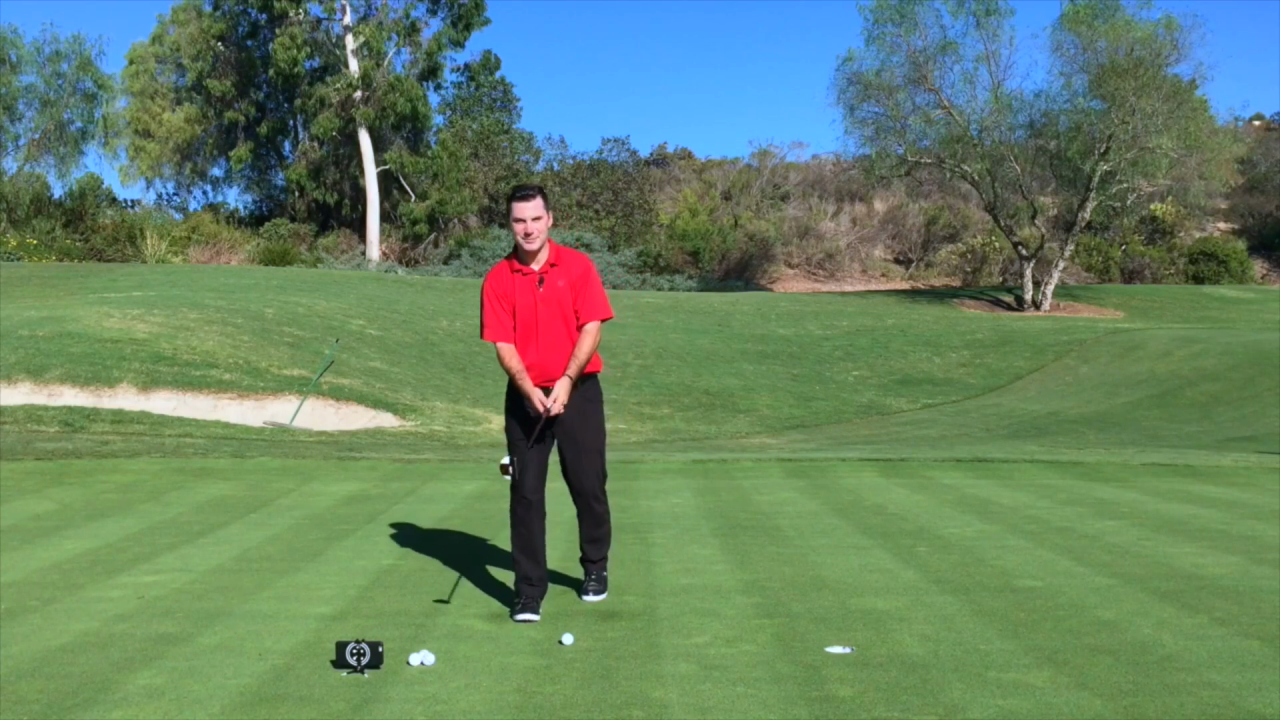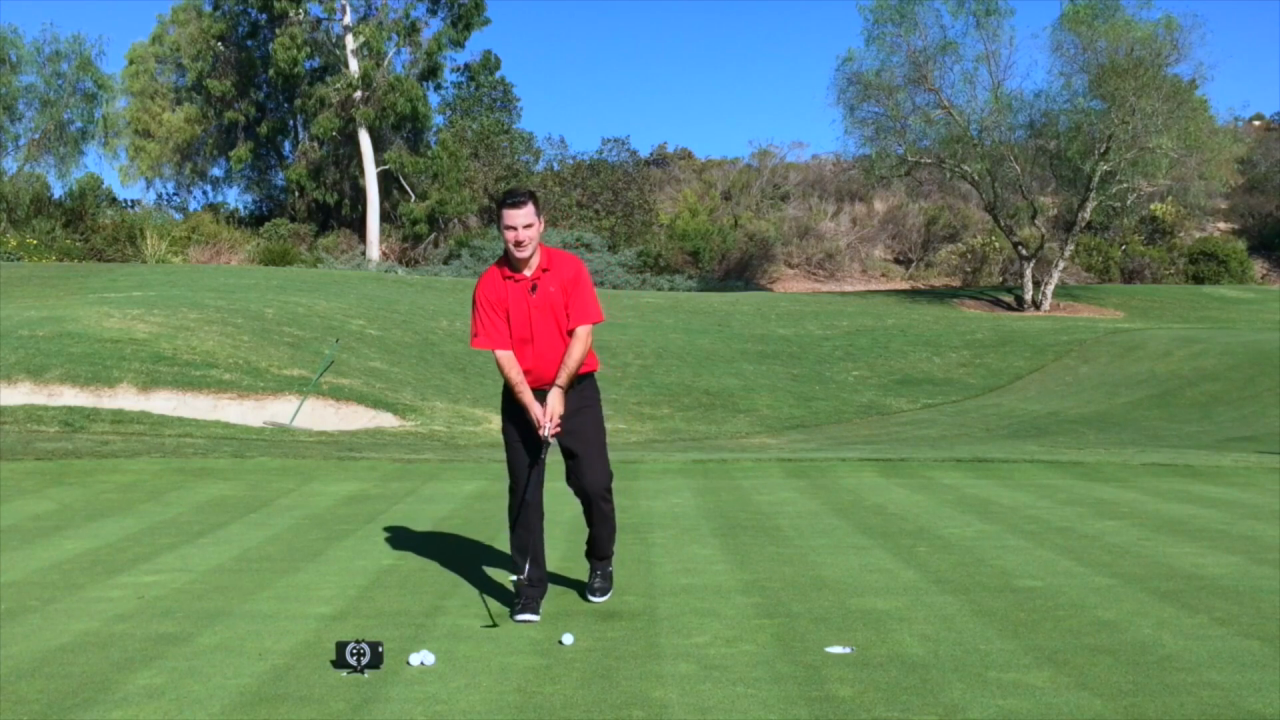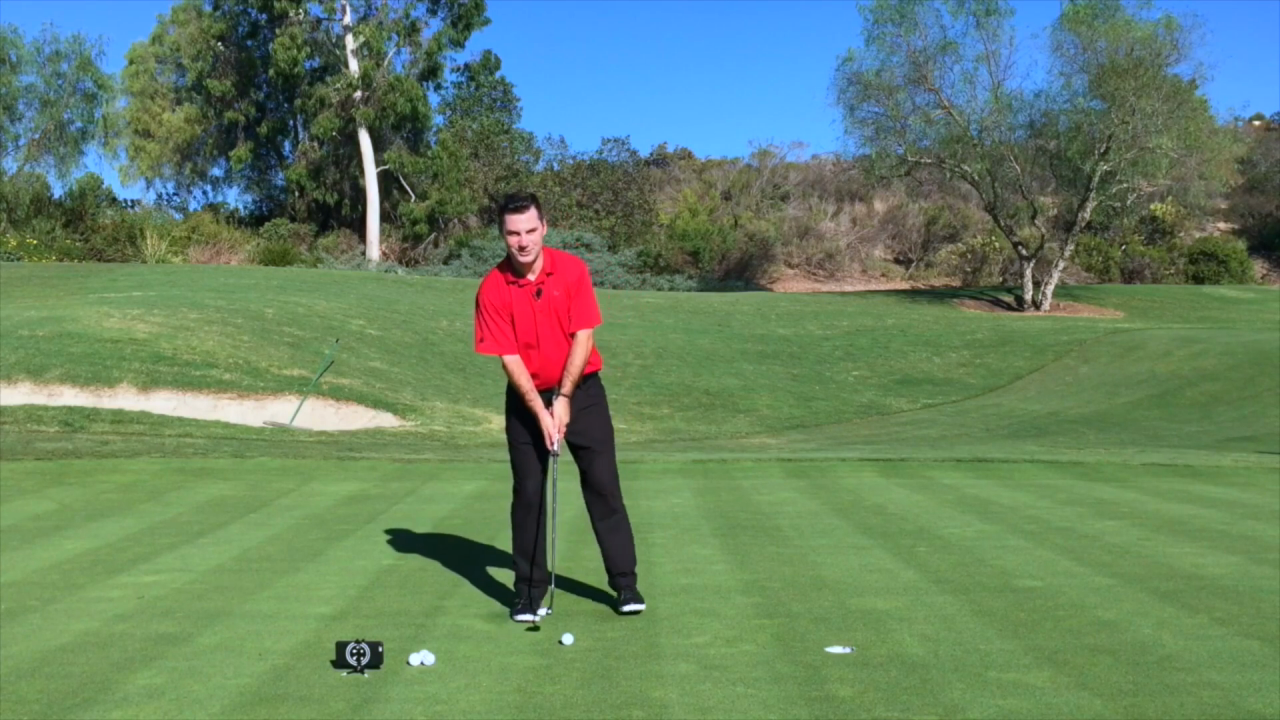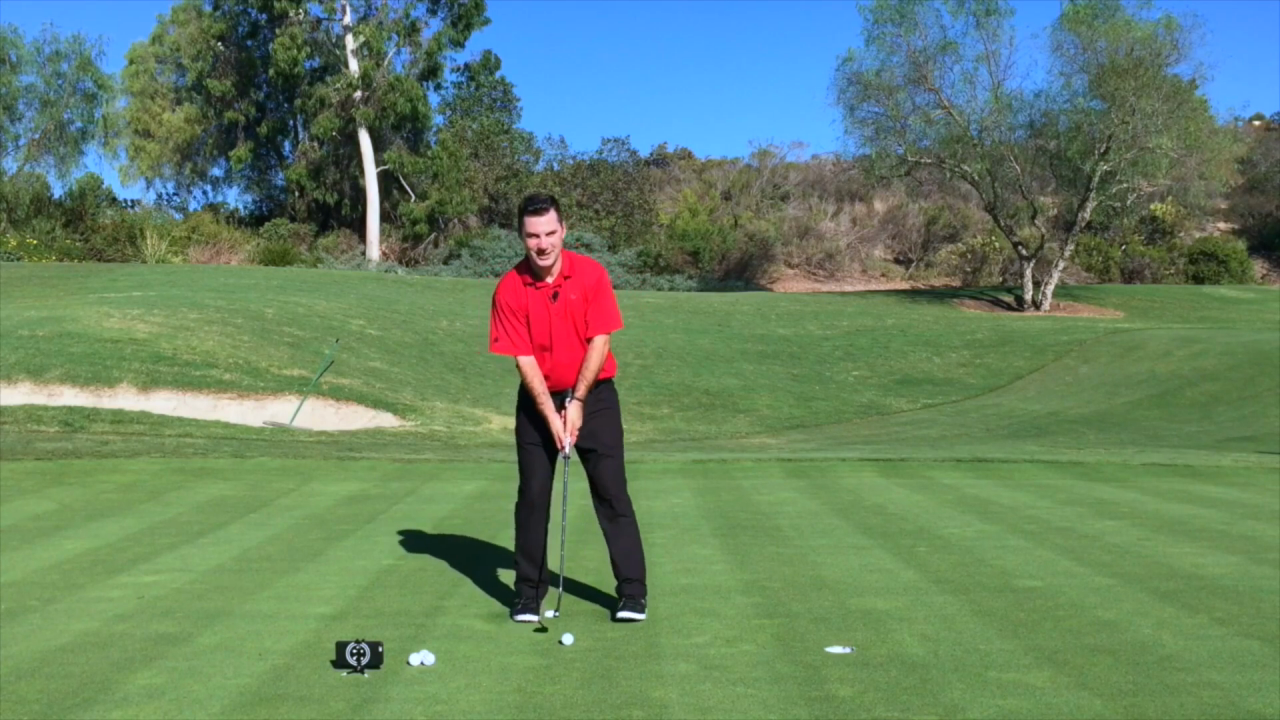
dt=0.2s
person 1, frame 1
left shoulder: (579, 266)
right shoulder: (497, 279)
left elbow: (592, 327)
right elbow: (503, 345)
left wrist: (567, 380)
right wrist: (530, 391)
left hip: (578, 391)
right hip: (525, 397)
left knee: (588, 486)
right knee: (526, 493)
left ankle: (595, 565)
right ankle: (529, 589)
person 1, frame 2
left shoulder: (570, 268)
right shoulder: (489, 285)
left elbow: (582, 333)
right elbow: (501, 352)
left wrist: (559, 392)
right wrist: (531, 404)
left hip: (576, 390)
right hip: (522, 399)
left knee: (594, 483)
right knee: (524, 494)
left ankle: (601, 560)
right ankle: (529, 589)
person 1, frame 3
left shoulder: (573, 270)
right shoulder: (491, 289)
left elbow: (584, 336)
right elbow: (509, 357)
left wrist: (564, 398)
right wrist: (540, 412)
left hip: (582, 390)
right hip: (526, 398)
left knee: (603, 485)
right knee: (528, 493)
left ankle: (624, 581)
right ankle: (529, 589)
person 1, frame 4
left shoulder: (592, 274)
right shoulder: (508, 289)
left elbow: (600, 341)
right elbow: (523, 359)
left wrist: (577, 401)
right wrist: (551, 415)
left hip: (595, 394)
right hip: (538, 400)
left knee: (611, 491)
right knee: (533, 494)
left ankle: (632, 590)
right ankle: (529, 589)
